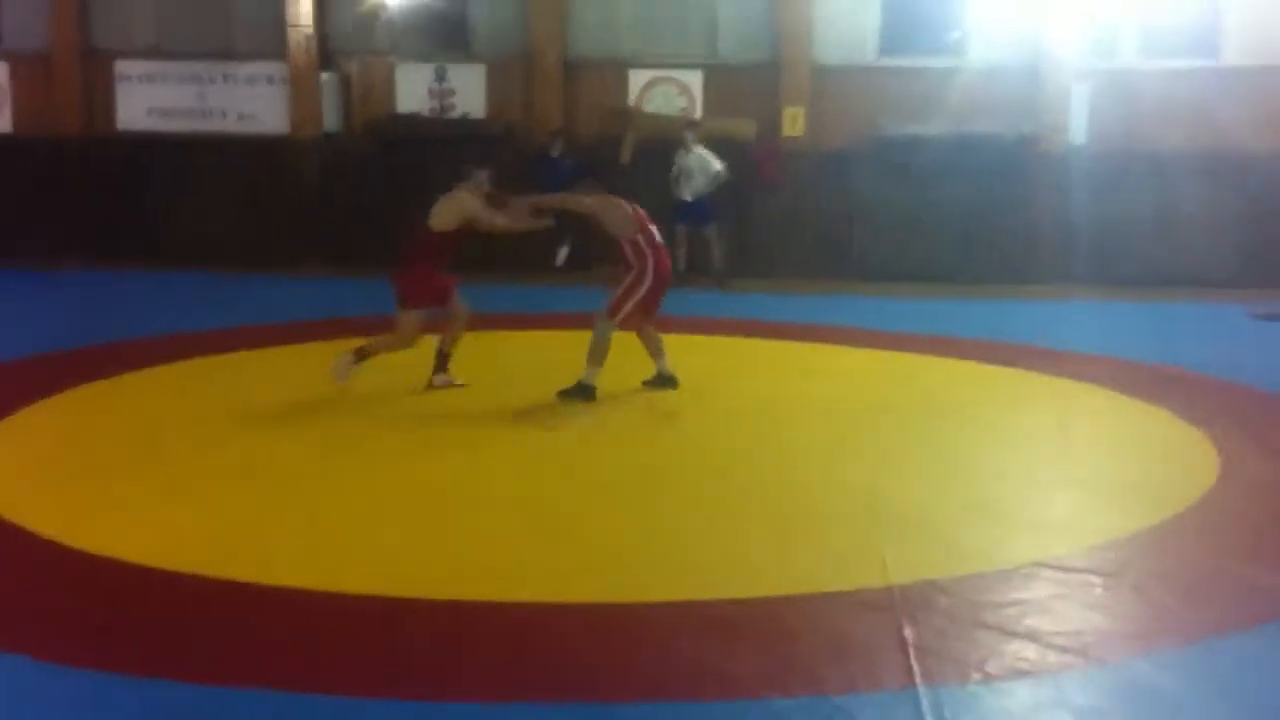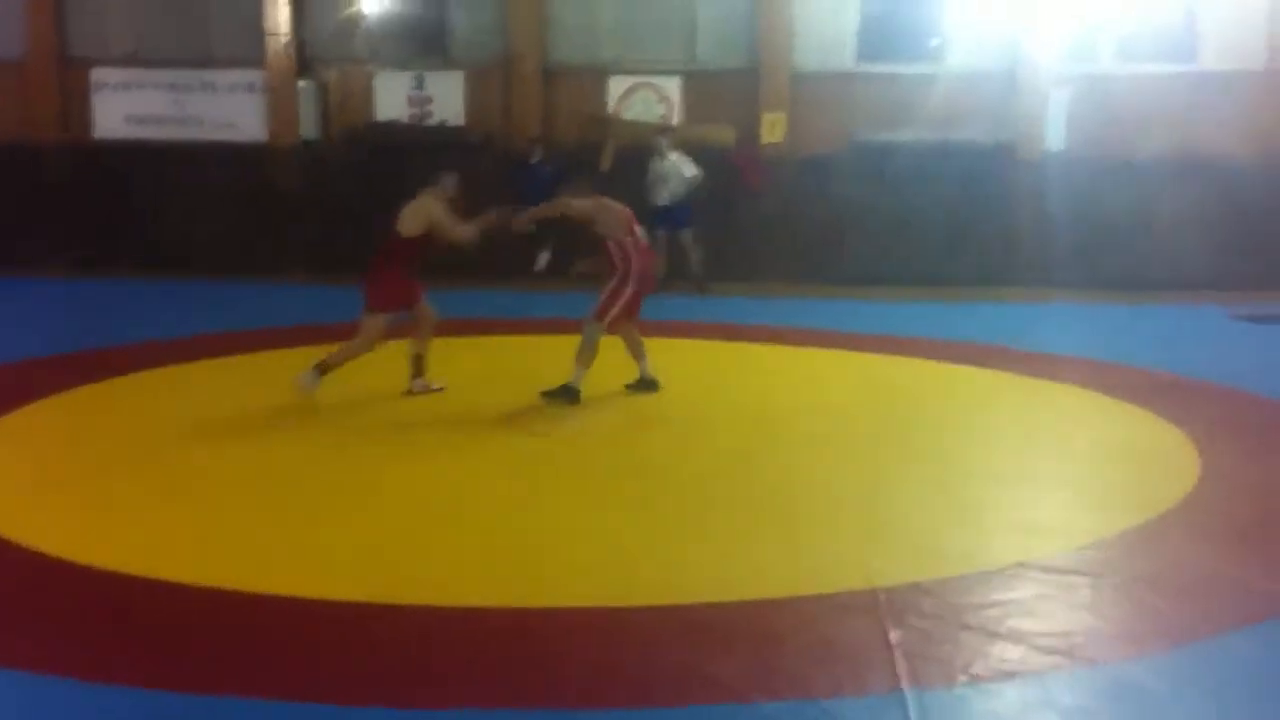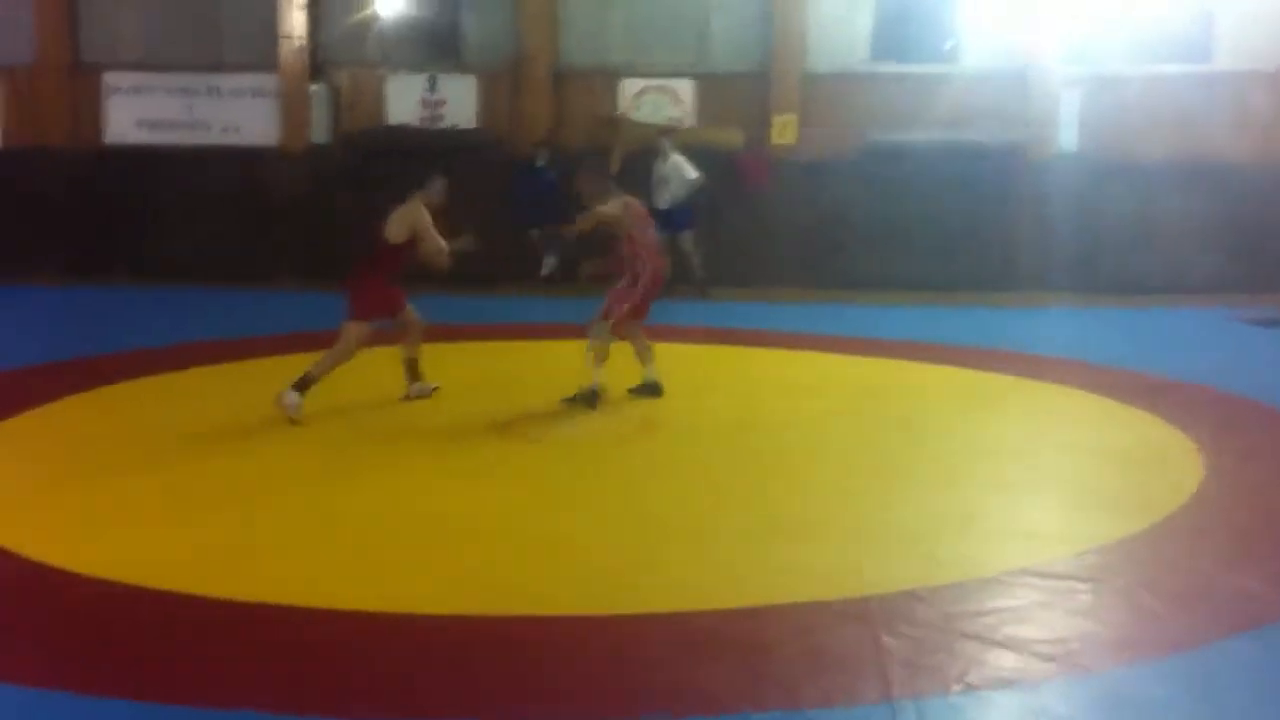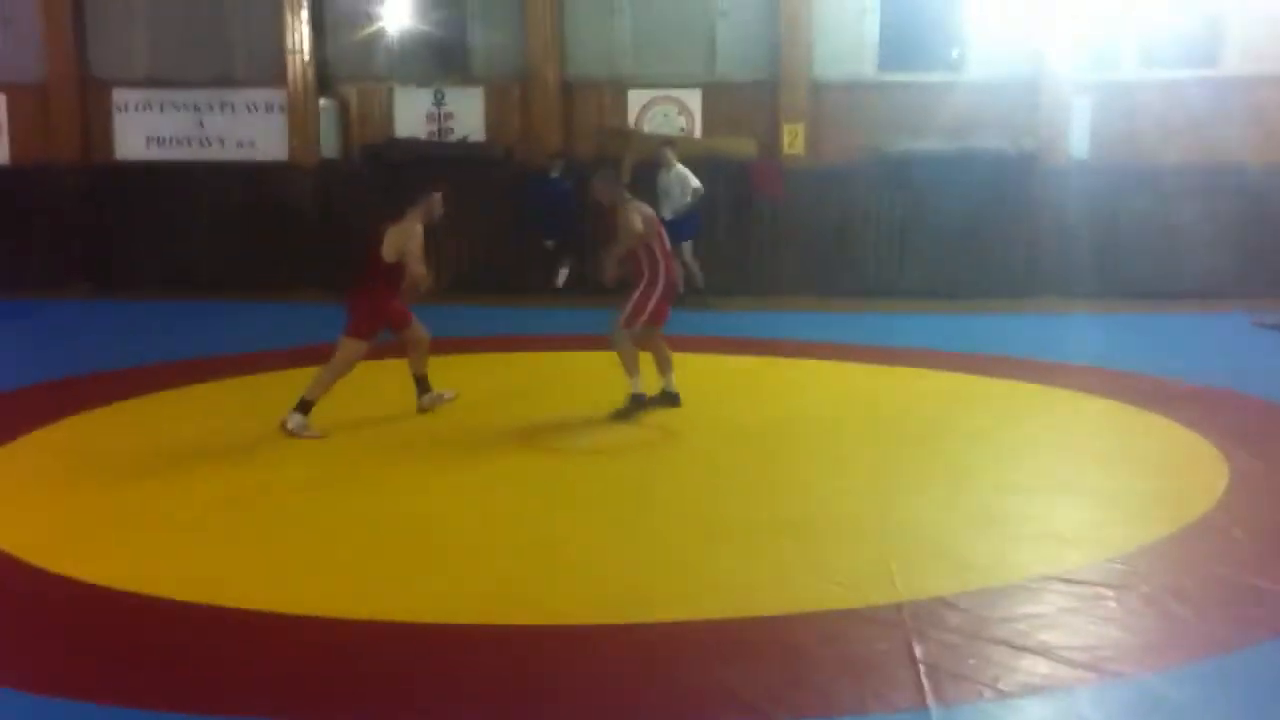
dt=0.1s
person 1, frame 1
left shoulder: (461, 201)
right shoulder: (464, 201)
left elbow: (494, 221)
right elbow: (500, 224)
left hip: (431, 269)
right hip: (418, 270)
left knee: (459, 316)
right knee: (407, 337)
left ankle: (440, 374)
right ankle: (355, 357)
person 1, frame 2
left shoulder: (424, 206)
right shoulder: (429, 206)
left elbow: (451, 231)
right elbow: (460, 235)
left wrist: (481, 222)
right wrist: (480, 224)
left hip: (398, 274)
right hip: (386, 276)
left knee: (427, 318)
right knee: (367, 341)
left ankle: (419, 379)
person 1, frame 3
left shoulder: (406, 211)
right shoulder: (417, 212)
left elbow: (426, 248)
right elbow: (438, 250)
left wrist: (454, 245)
right wrist: (445, 251)
left hip: (382, 282)
right hip: (371, 283)
left knee: (414, 324)
right knee: (347, 347)
left ankle: (416, 384)
right ankle: (293, 395)
person 1, frame 4
left shoulder: (401, 227)
right shoulder: (412, 229)
right elbow: (416, 273)
left wrist: (407, 285)
right wrist: (424, 281)
left hip: (383, 298)
right hip: (371, 300)
left knee: (421, 338)
right knee: (342, 364)
left ankle: (426, 395)
right ankle: (297, 418)
person 2, frame 1
left shoulder: (607, 207)
right shoulder: (626, 208)
left elbow: (569, 200)
left wrist: (529, 201)
left hip: (647, 272)
right hip: (659, 270)
left knee: (604, 323)
right knee: (640, 321)
left ankle: (587, 385)
right ankle: (665, 374)
person 2, frame 2
left shoulder: (598, 208)
right shoulder: (610, 209)
left elbow: (564, 205)
left wrist: (529, 214)
left hip: (632, 273)
right hip: (641, 271)
left knee: (593, 326)
right knee: (622, 324)
left ankle: (573, 388)
right ankle: (647, 377)
person 2, frame 3
left shoulder: (614, 203)
right shoulder: (626, 203)
left elbow: (597, 214)
left wrist: (569, 231)
left hip: (641, 272)
right hip: (649, 271)
left knee: (600, 326)
right knee: (630, 326)
left ankle: (593, 389)
right ankle: (652, 382)
person 2, frame 4
left shoulder: (629, 211)
right shoulder: (637, 209)
left elbow: (635, 231)
left wrist: (611, 258)
right wrist: (619, 266)
left hip: (656, 279)
right hip: (662, 277)
left knee: (623, 333)
right knee: (649, 335)
left ankle: (637, 396)
right ankle: (670, 392)
